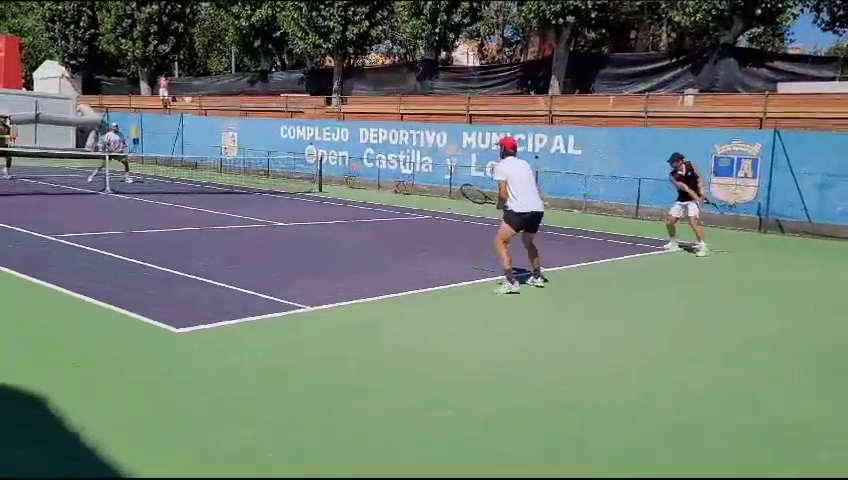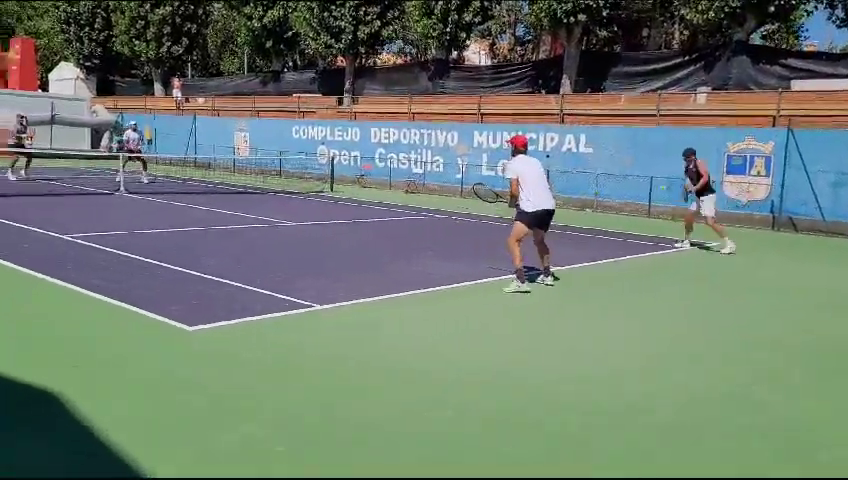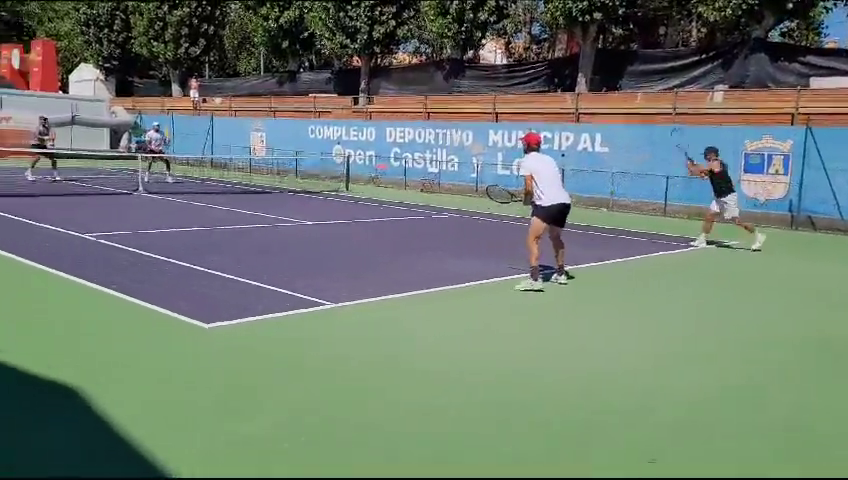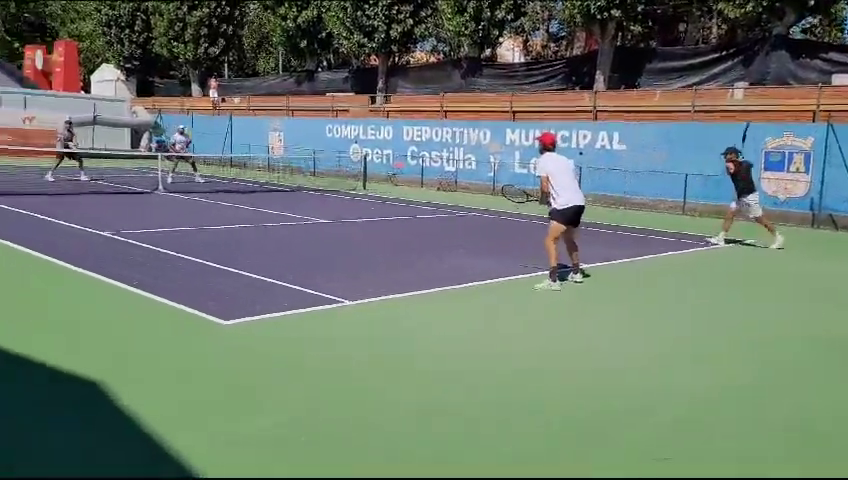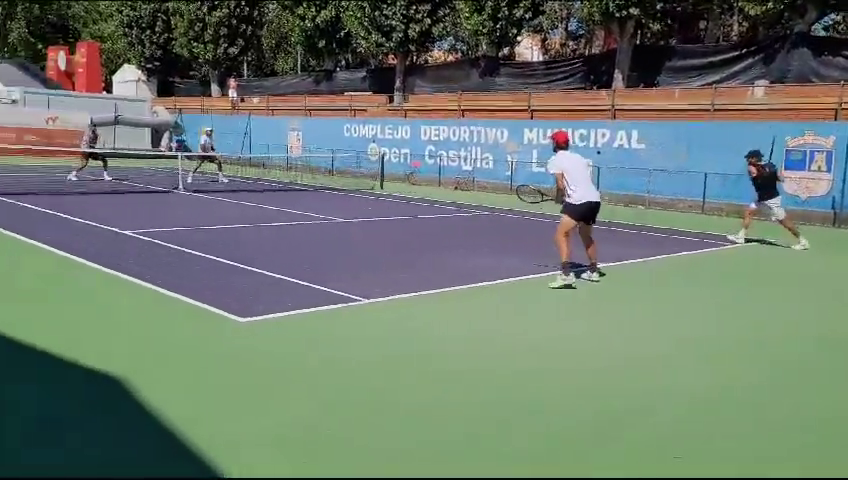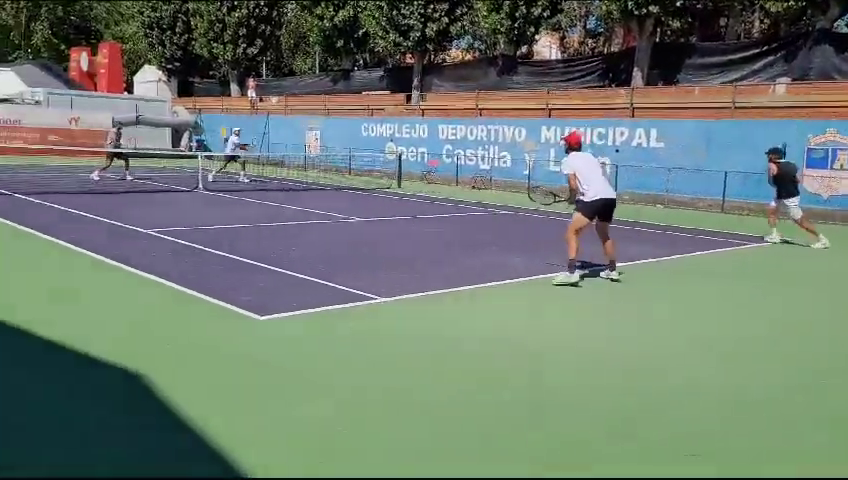
dt=0.1s
person 1, frame 1
left shoulder: (501, 165)
right shoulder: (525, 164)
left elbow: (502, 193)
left wrist: (500, 204)
left hip: (519, 210)
right hip: (538, 209)
left knee: (500, 242)
right knee: (528, 242)
left ankle: (511, 282)
right ankle: (537, 277)
person 1, frame 2
left shoulder: (512, 164)
right shoulder: (536, 162)
left elbow: (514, 190)
left wrist: (512, 202)
left hip: (532, 209)
right hip: (549, 206)
left knee: (513, 241)
right knee: (539, 240)
left ankle: (521, 281)
right ankle: (547, 275)
person 1, frame 3
left shoulder: (526, 161)
right shoulder: (549, 159)
left elbow: (529, 187)
left wrist: (527, 200)
right wrist: (534, 198)
left hip: (548, 204)
right hip: (564, 202)
left knee: (532, 239)
right knee: (555, 237)
left ankle: (534, 279)
right ankle: (561, 273)
person 1, frame 4
left shoulder: (542, 162)
right shoulder: (566, 160)
left elbow: (545, 187)
left wrist: (543, 200)
right wrist: (550, 199)
left hip: (564, 205)
right hip: (580, 202)
left knee: (550, 240)
right knee: (568, 237)
left ankle: (553, 280)
right ankle: (576, 272)
person 1, frame 5
left shoulder: (555, 159)
right shoulder: (579, 158)
left elbow: (560, 185)
left wrist: (558, 198)
right wrist: (565, 197)
left hip: (579, 202)
right hip: (594, 199)
left knee: (561, 235)
right knee: (585, 234)
left ankle: (566, 274)
right ankle: (593, 271)
person 1, frame 6
left shoulder: (569, 160)
right shoulder: (592, 158)
left elbow: (573, 185)
left wrist: (572, 198)
right wrist: (579, 198)
left hip: (593, 199)
right hip: (610, 197)
left knee: (571, 232)
right knee: (603, 233)
left ankle: (571, 272)
right ankle: (612, 270)
